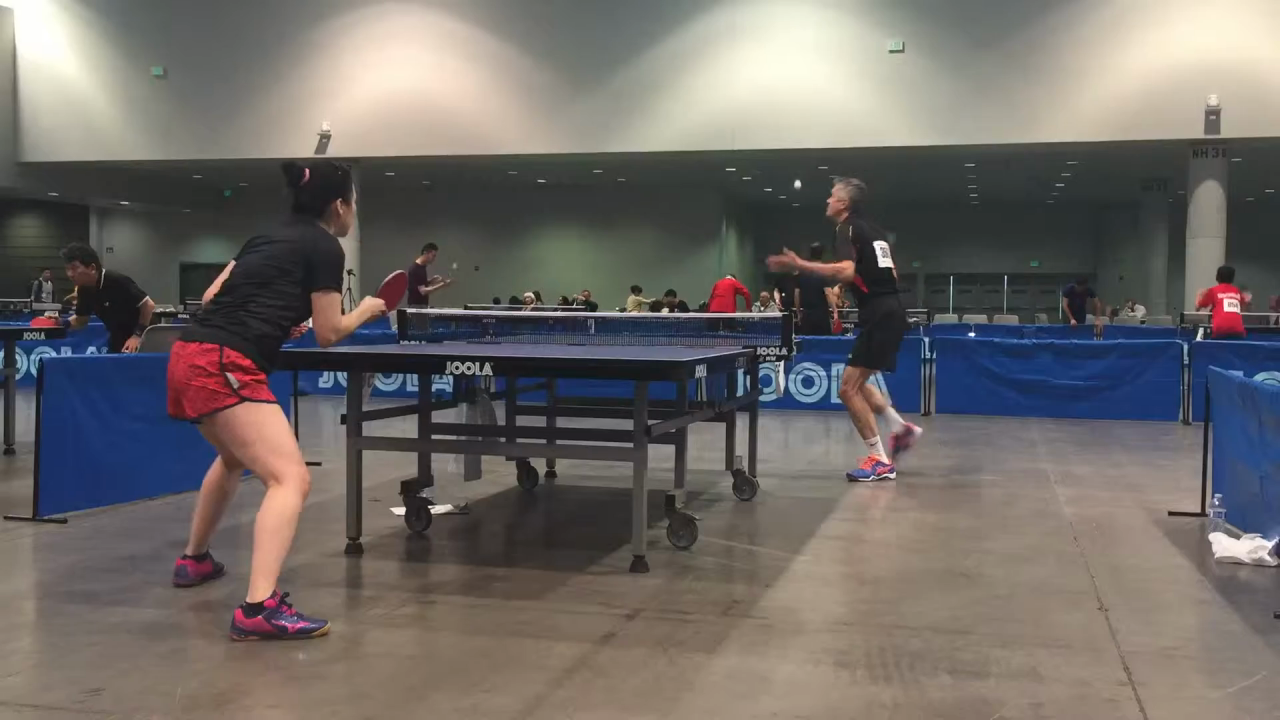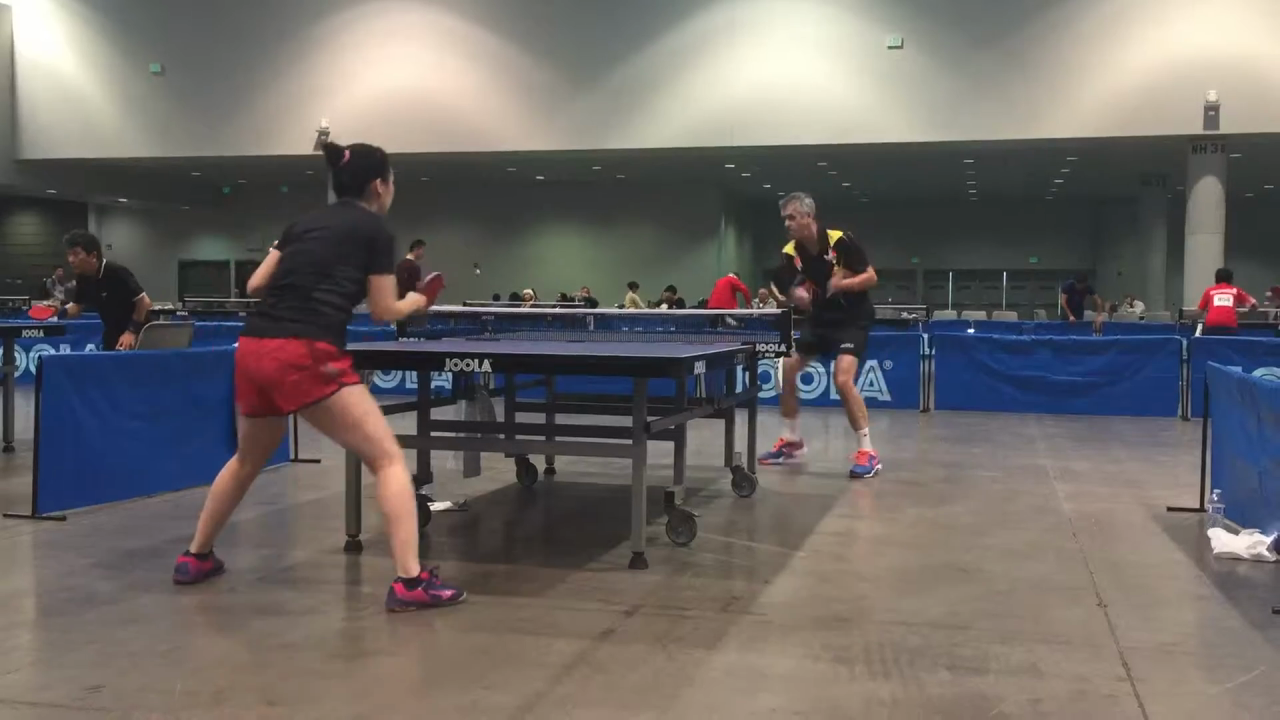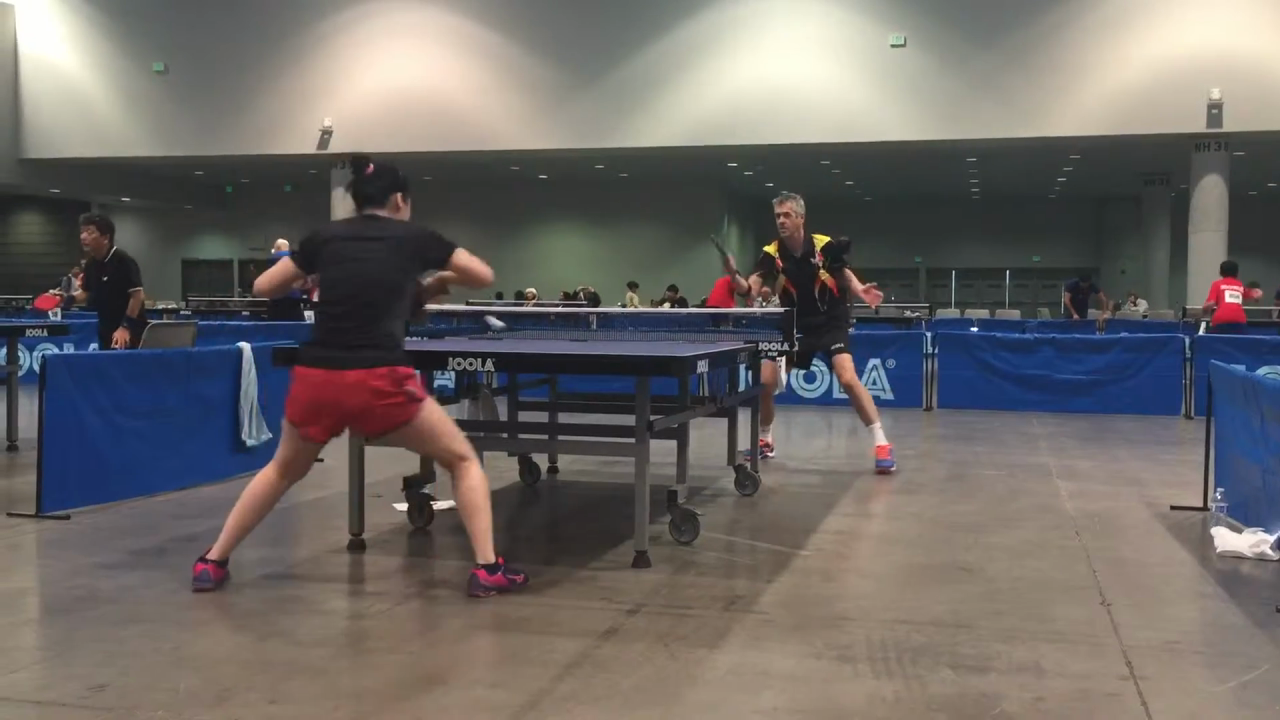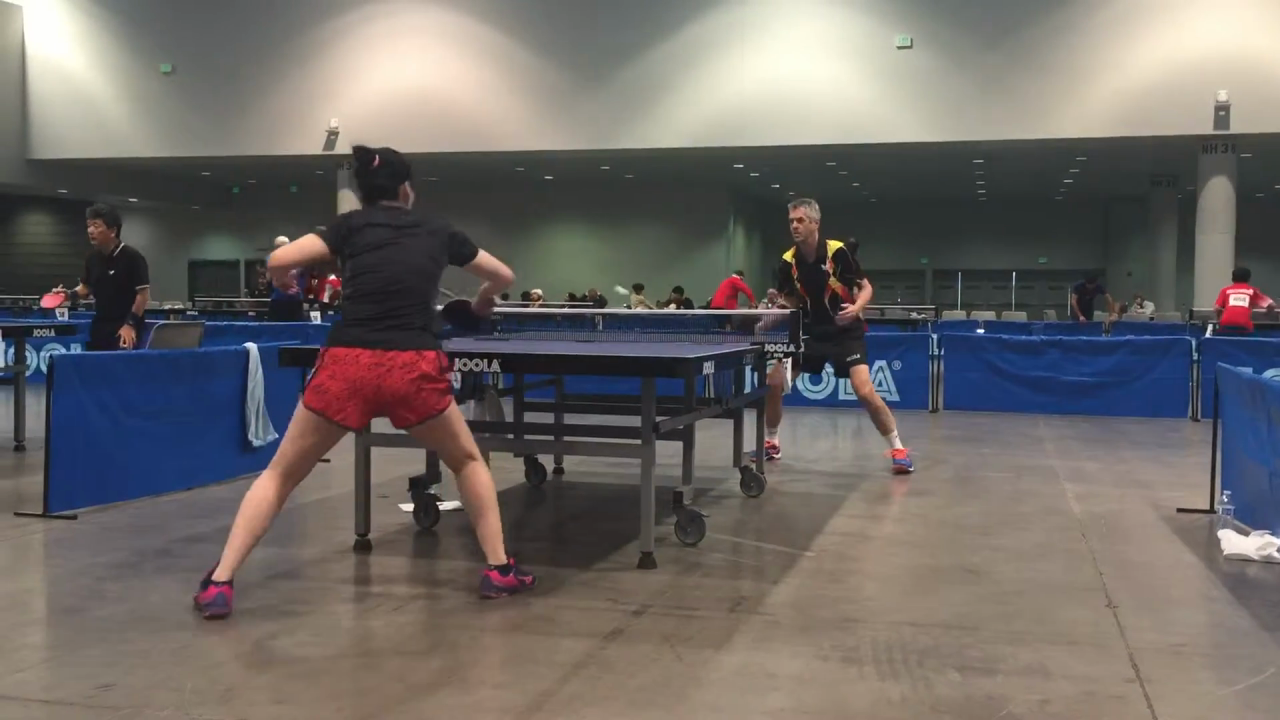
dt=0.4s
person 1, frame 1
left shoulder: (266, 237)
right shoulder: (324, 247)
right elbow: (328, 333)
right wrist: (366, 309)
left hip: (190, 356)
right hip: (223, 367)
left knee: (234, 457)
right knee: (291, 479)
left ankle: (193, 559)
right ankle: (258, 607)
person 1, frame 2
left shoulder: (304, 223)
right shoulder: (374, 229)
left elbow: (257, 285)
right elbow: (385, 313)
right wrist: (416, 301)
left hip: (252, 349)
right hip: (305, 358)
left knee: (249, 459)
right knee: (389, 461)
left ankle: (195, 557)
right ankle: (411, 581)
person 1, frame 3
left shoulder: (325, 236)
right shoulder: (414, 237)
left elbow: (262, 288)
right elbow: (485, 276)
left wrist: (302, 277)
right wrist: (441, 282)
left hip: (314, 377)
right hip: (378, 382)
left knee: (282, 470)
right knee: (462, 460)
left ankle: (211, 562)
right ankle: (487, 569)
person 1, frame 4
left shoulder: (352, 225)
right shoulder: (438, 231)
left elbow: (279, 260)
right elbow: (503, 276)
left wrist: (282, 280)
right wrist: (485, 298)
left hip: (347, 365)
right hip: (415, 369)
left knee: (280, 474)
right knee: (468, 461)
left ankle: (219, 584)
right ankle: (499, 569)
person 2, frame 1
left shoulder: (849, 229)
right shoulder: (870, 230)
left elbow: (846, 272)
right elbow: (888, 274)
left wrist: (796, 264)
left hip: (879, 316)
right hip: (888, 313)
left knee: (848, 389)
right knee: (856, 383)
left ankle: (880, 461)
right ankle: (901, 429)
person 2, frame 2
left shoulder: (840, 240)
right shoulder: (791, 253)
left elbow: (871, 277)
right elbow: (800, 296)
left wrist: (846, 283)
right wrist: (797, 295)
left hip: (853, 318)
right hip: (821, 317)
left knee: (843, 381)
right knee: (787, 371)
left ankle: (868, 452)
right ankle: (791, 441)
person 2, frame 3
left shoulder: (826, 246)
right shoulder: (771, 254)
left elbow: (843, 272)
right elbow: (751, 291)
left wrist: (860, 289)
right wrist: (734, 275)
left hip: (831, 323)
right hip: (795, 326)
left knee: (848, 378)
right knee: (764, 383)
left ankle: (882, 445)
right ankle: (764, 442)
person 2, frame 4
left shoulder: (838, 252)
right shoulder: (788, 262)
left elbow: (865, 287)
right elbow: (789, 305)
left wrist: (856, 308)
left hip: (845, 333)
right hip: (809, 333)
left knee: (864, 391)
right knee: (772, 385)
left ankle: (898, 449)
right ankle: (771, 444)
